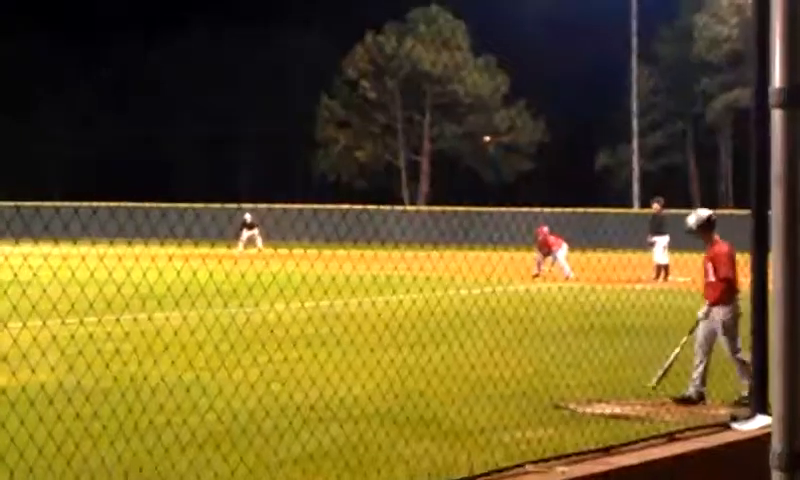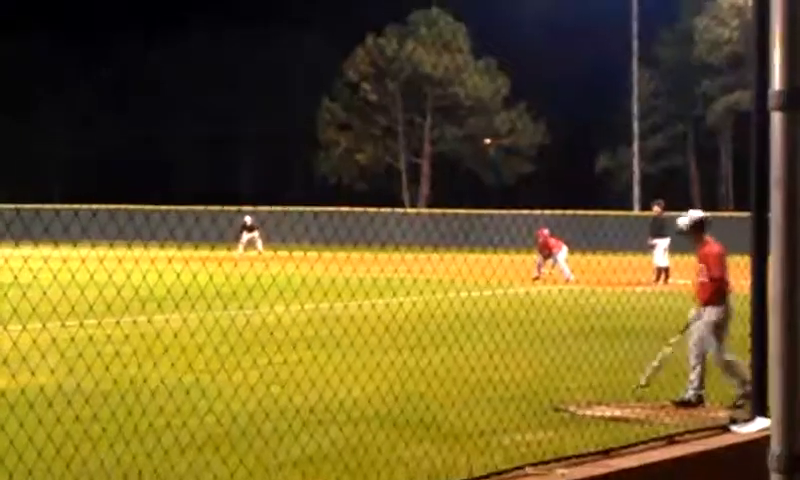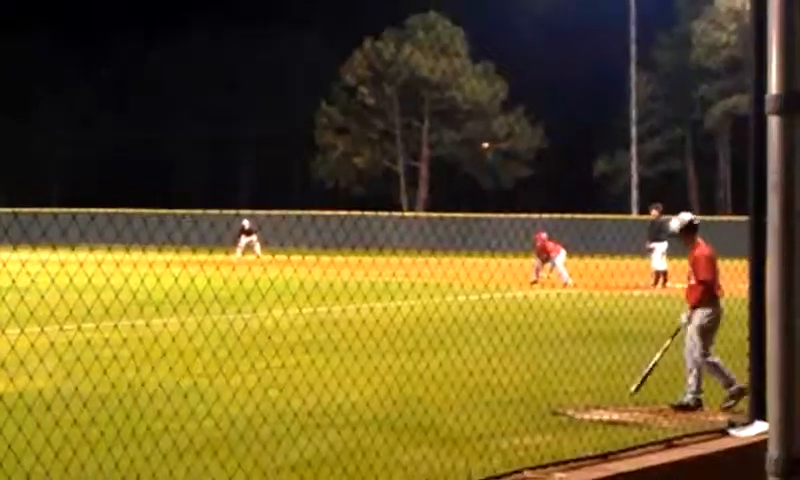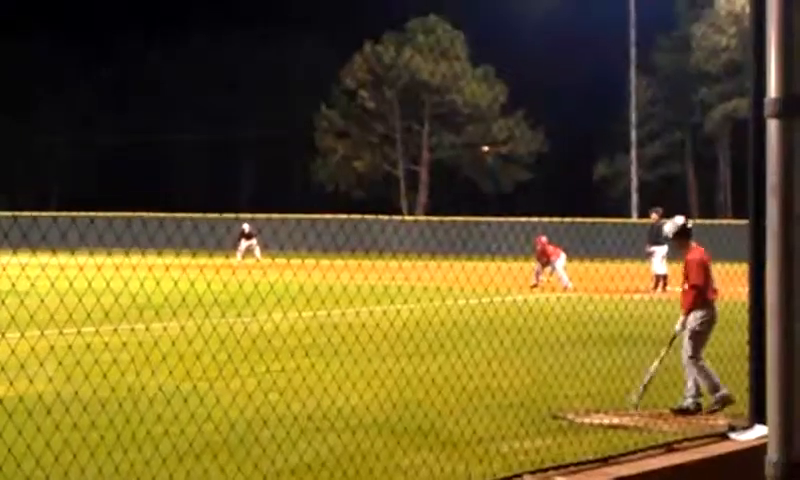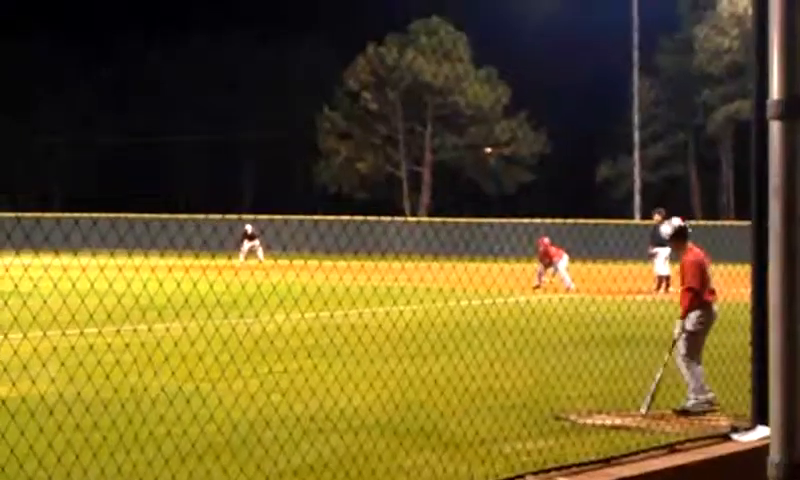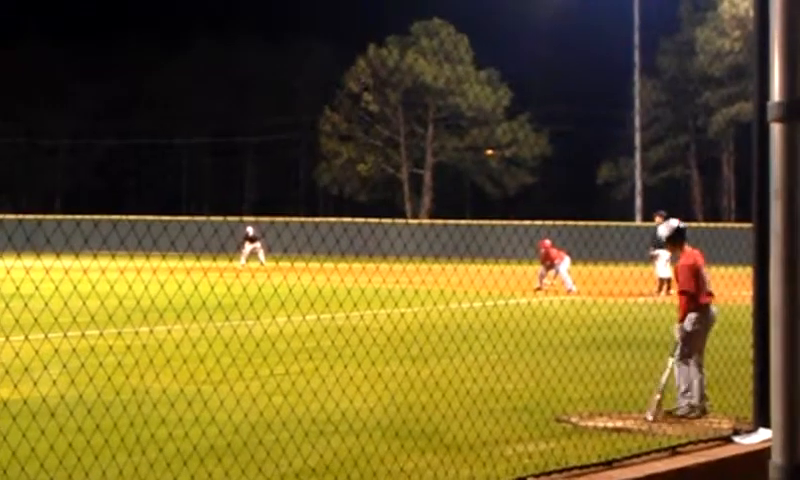
dt=0.1s
person 1, frame 1
left shoulder: (721, 250)
right shoulder: (710, 249)
left elbow: (726, 283)
left wrist: (709, 306)
left hip: (725, 307)
right hip: (714, 307)
left knee: (732, 351)
right knee: (701, 348)
left ankle: (751, 391)
right ankle: (696, 391)
person 1, frame 2
left shoulder: (712, 250)
right shoulder: (703, 249)
left elbow: (716, 283)
left wrist: (699, 307)
right wrist: (700, 306)
left hip: (716, 308)
right hip: (707, 307)
left knee: (718, 353)
right knee: (696, 349)
left ankle: (745, 389)
right ankle: (695, 394)
person 1, frame 3
left shoulder: (701, 253)
right shoulder: (697, 251)
left elbow: (704, 286)
left wrist: (690, 310)
right wrist: (692, 309)
left hip: (706, 309)
right hip: (701, 309)
left knee: (702, 355)
right knee: (691, 353)
left ankle: (733, 387)
right ankle: (693, 397)
person 1, frame 4
left shoulder: (694, 257)
right shoulder: (694, 253)
left elbow: (696, 290)
left wrist: (684, 315)
right wrist: (686, 314)
left hip: (701, 312)
right hip: (697, 311)
left knee: (691, 356)
right knee: (690, 356)
left ankle: (719, 393)
right ankle: (692, 401)
person 1, frame 5
left shoulder: (689, 259)
right shoulder: (697, 253)
left elbow: (691, 292)
left wrist: (682, 318)
left hip: (699, 312)
right hip: (705, 309)
left knee: (686, 356)
right knee: (693, 357)
left ankle: (704, 397)
right ankle: (697, 401)
person 1, frame 6
left shoulder: (684, 262)
right shoulder: (695, 254)
left elbow: (687, 295)
left wrist: (680, 322)
left hip: (697, 313)
right hip: (705, 311)
left knee: (682, 358)
right knee: (695, 359)
left ankle: (687, 404)
right ankle: (696, 404)
